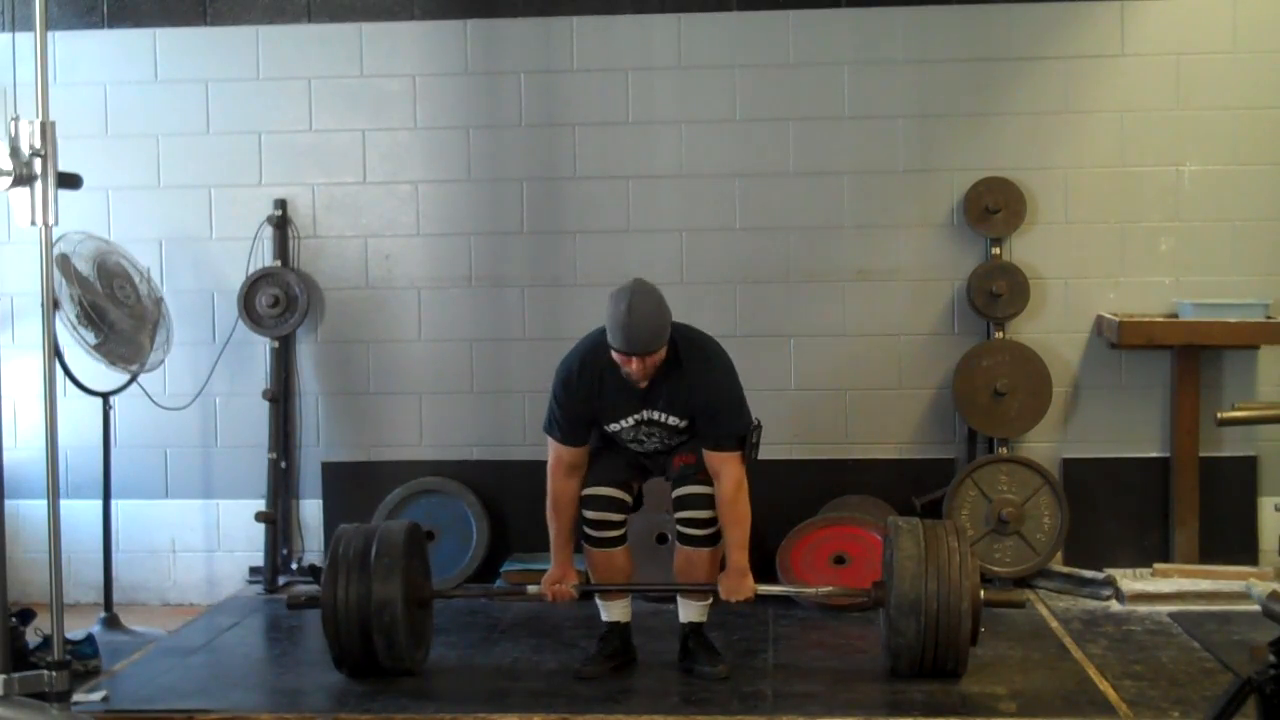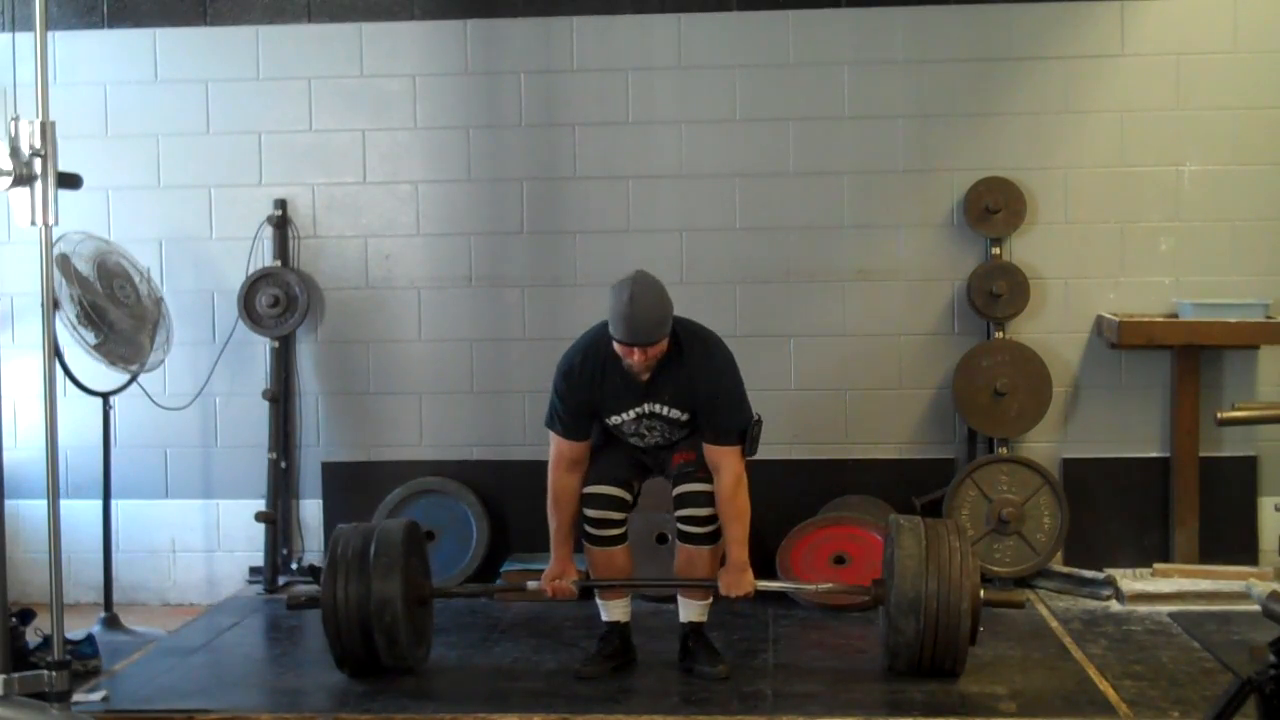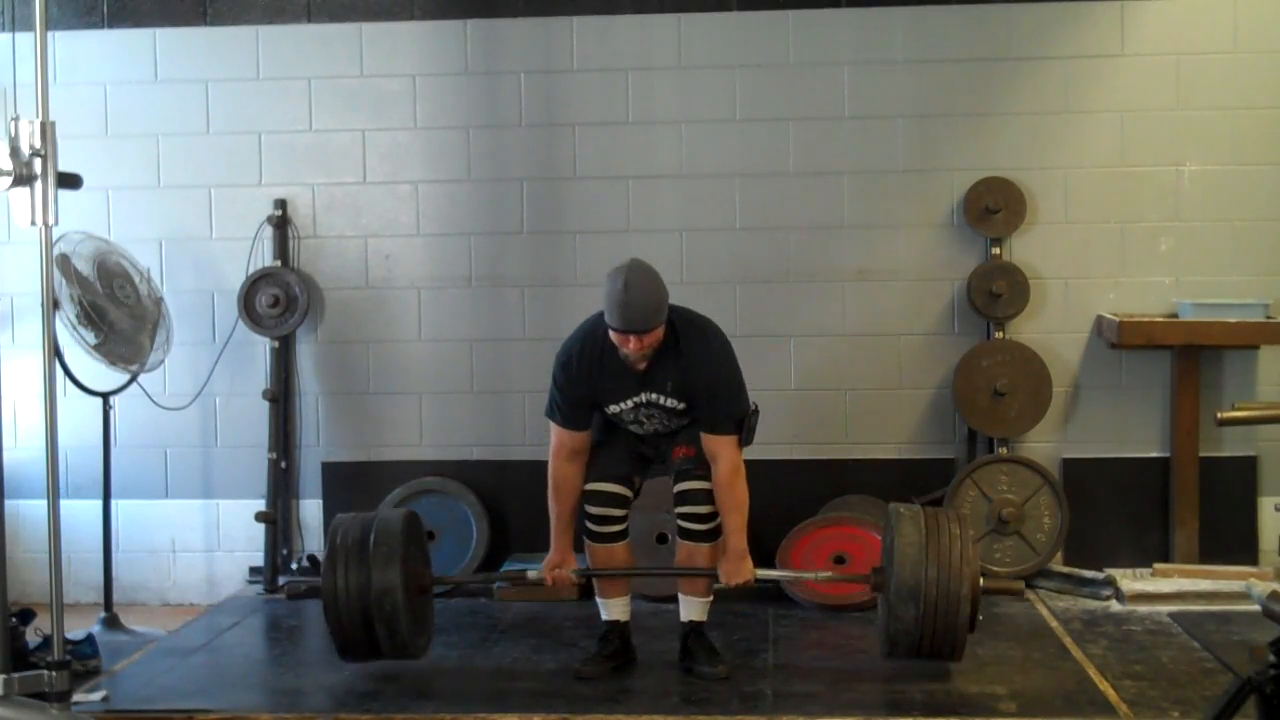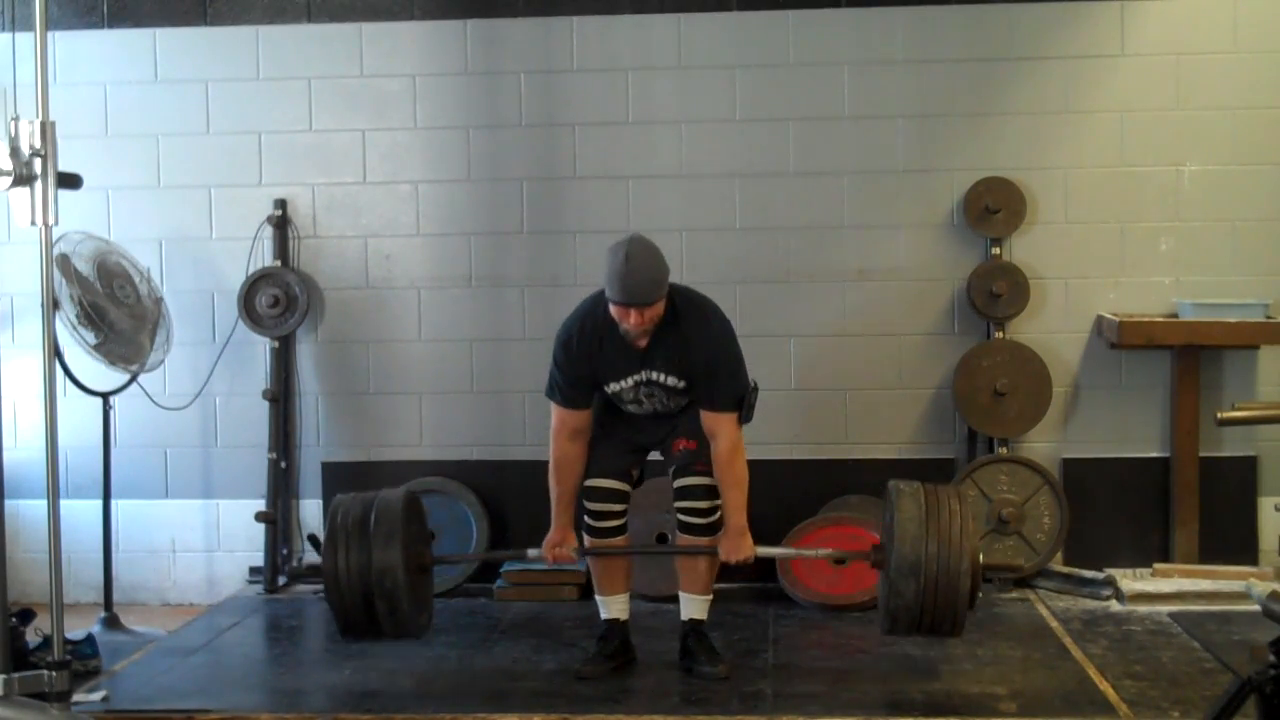
dt=0.2s
person 1, frame 1
left shoulder: (707, 365)
right shoulder: (579, 370)
left elbow: (728, 474)
right elbow: (564, 470)
left wrist: (737, 567)
right wrist: (561, 562)
left hip: (692, 440)
right hip: (617, 443)
left knee: (700, 514)
right knee: (597, 513)
left ankle: (693, 635)
right ankle: (615, 634)
person 1, frame 2
left shoulder: (708, 359)
right shoulder: (581, 364)
left elbow: (727, 469)
right elbow: (567, 465)
left wrist: (738, 562)
right wrist: (560, 557)
left hip: (693, 438)
right hip: (617, 438)
left knee: (700, 511)
right knee: (597, 512)
left ankle: (693, 635)
right ankle: (615, 635)
person 1, frame 3
left shoulder: (706, 347)
right shoulder: (579, 353)
left elbow: (725, 458)
right elbow: (567, 455)
left wrist: (737, 551)
right wrist: (560, 546)
left hip: (693, 427)
right hip: (618, 428)
left knee: (700, 506)
right knee: (600, 508)
left ankle: (693, 634)
right ankle: (615, 634)
person 1, frame 4
left shoulder: (705, 326)
right shoulder: (579, 333)
left elbow: (724, 436)
right elbow: (568, 434)
left wrist: (736, 527)
right wrist: (561, 525)
left hip: (692, 410)
right hip: (616, 412)
left knee: (699, 500)
right knee: (600, 502)
left ankle: (694, 633)
right ankle: (614, 634)
